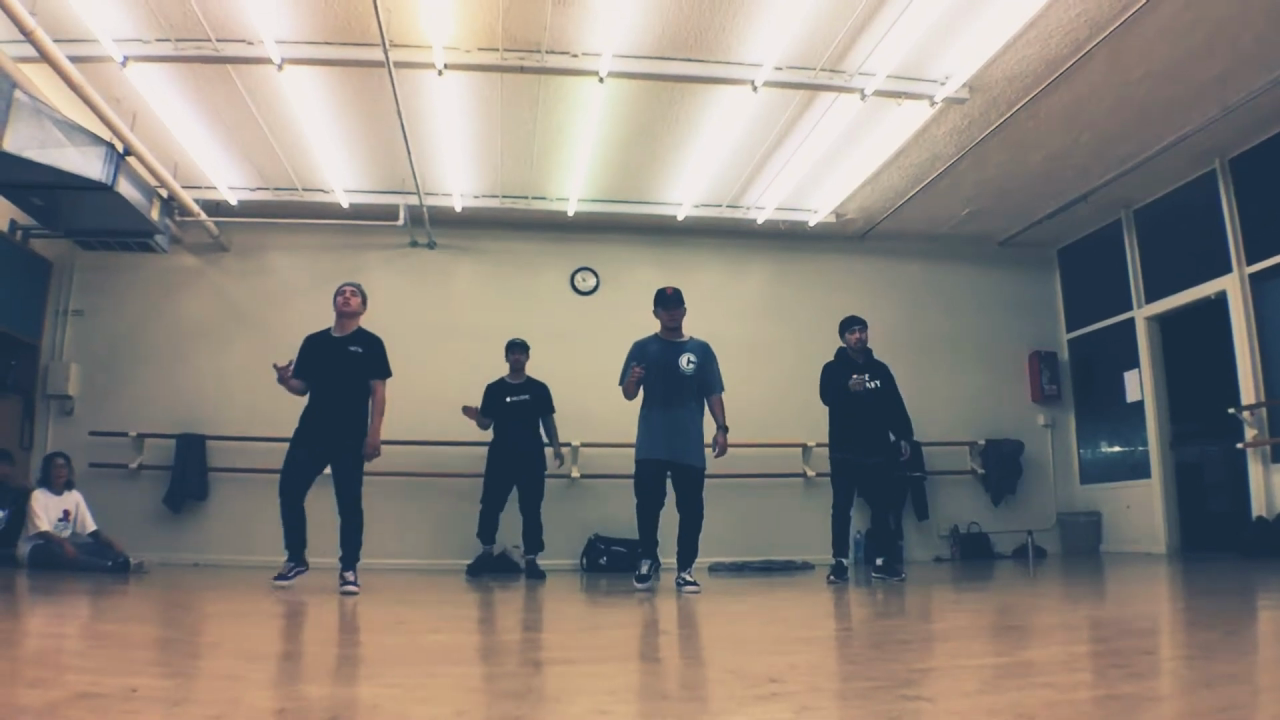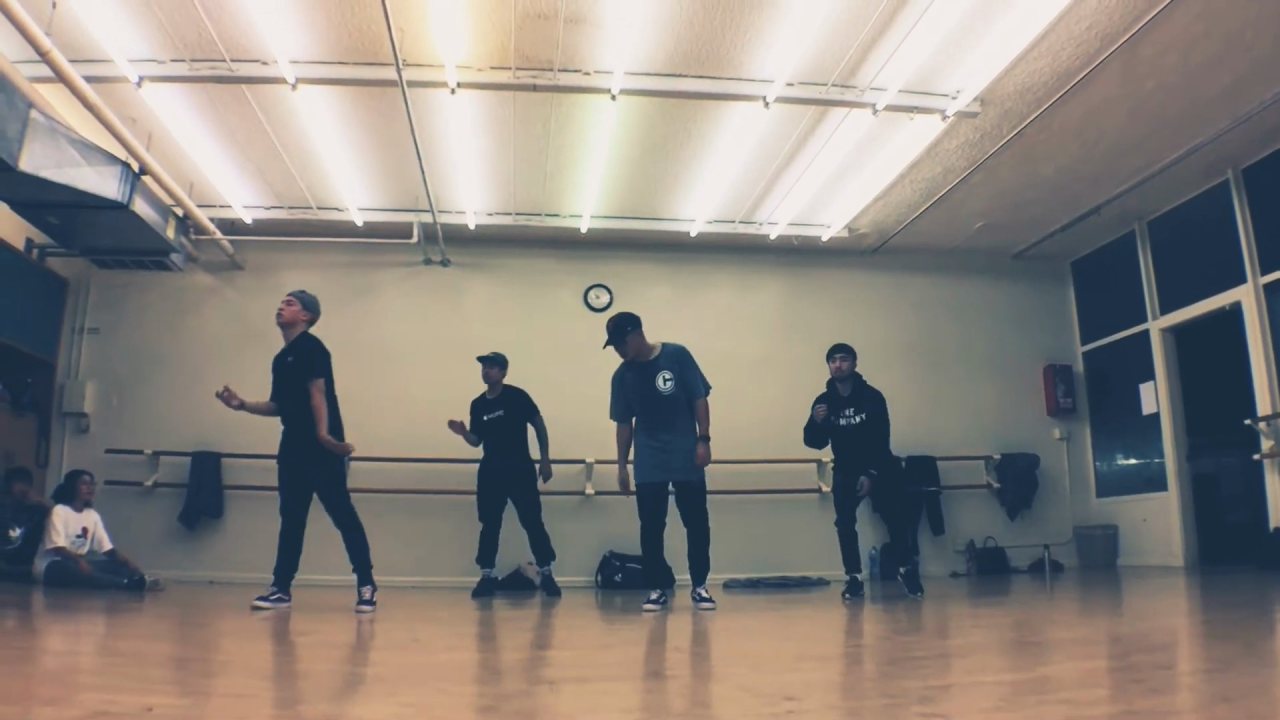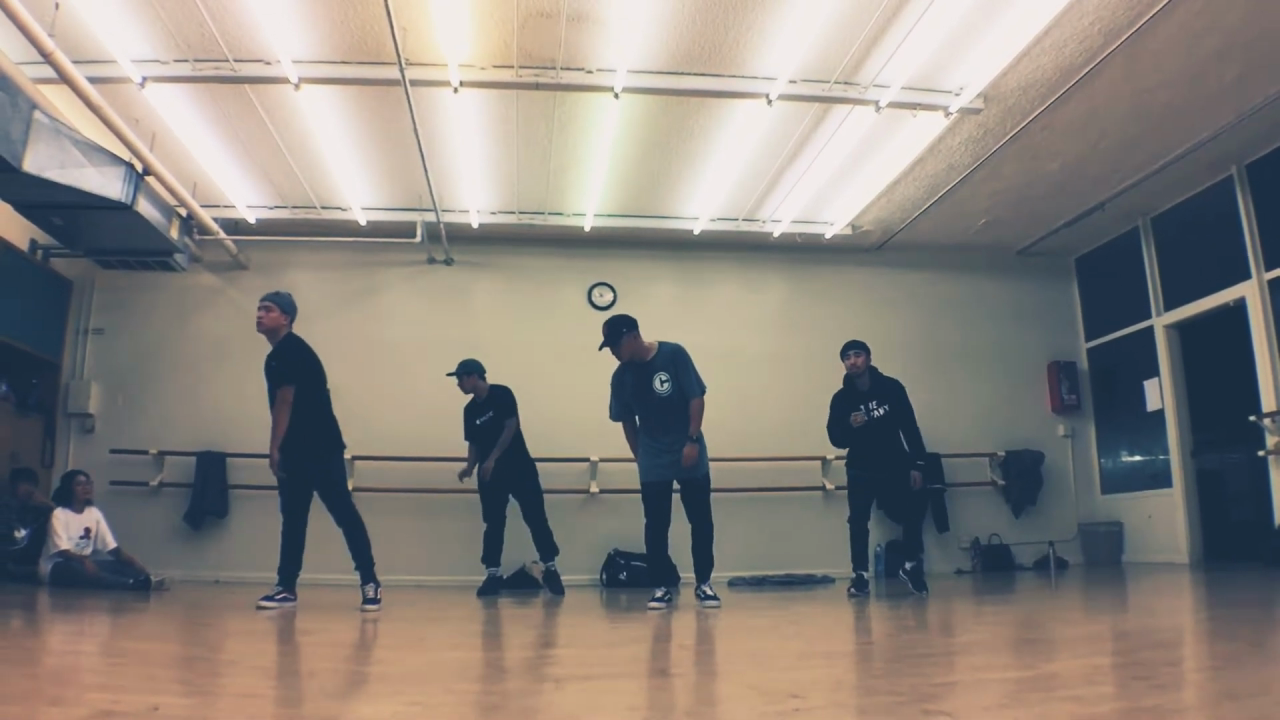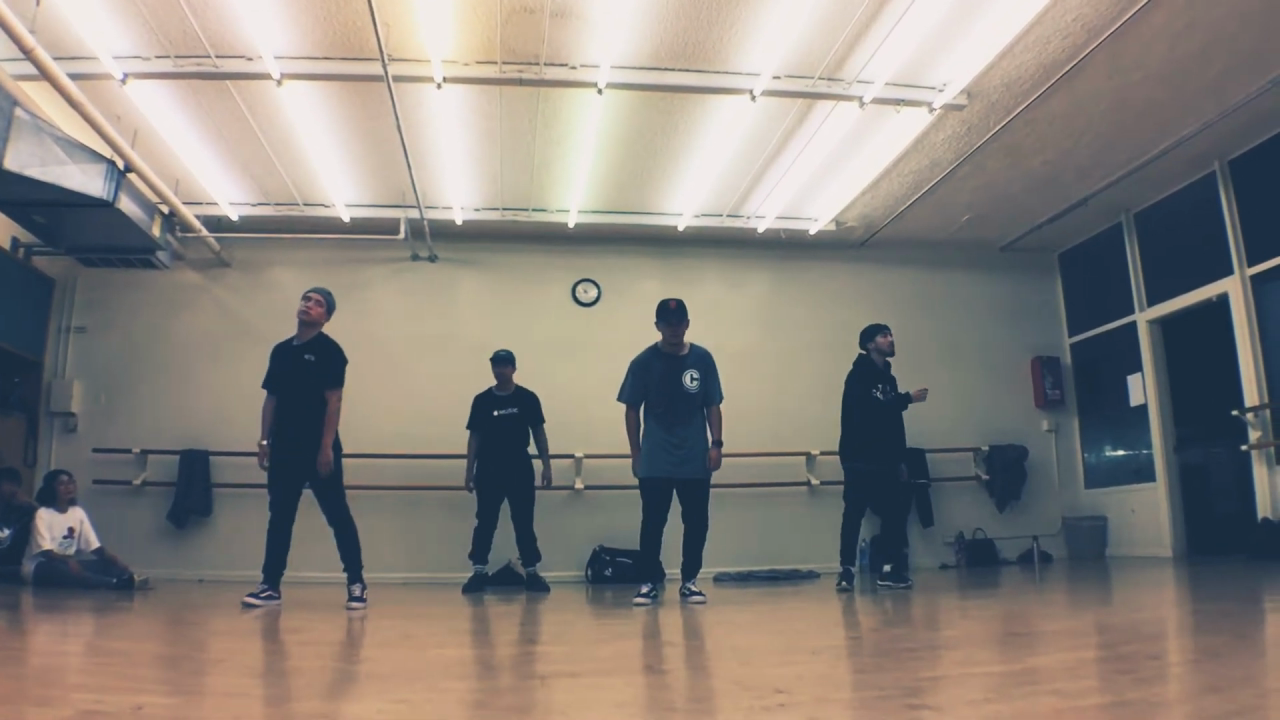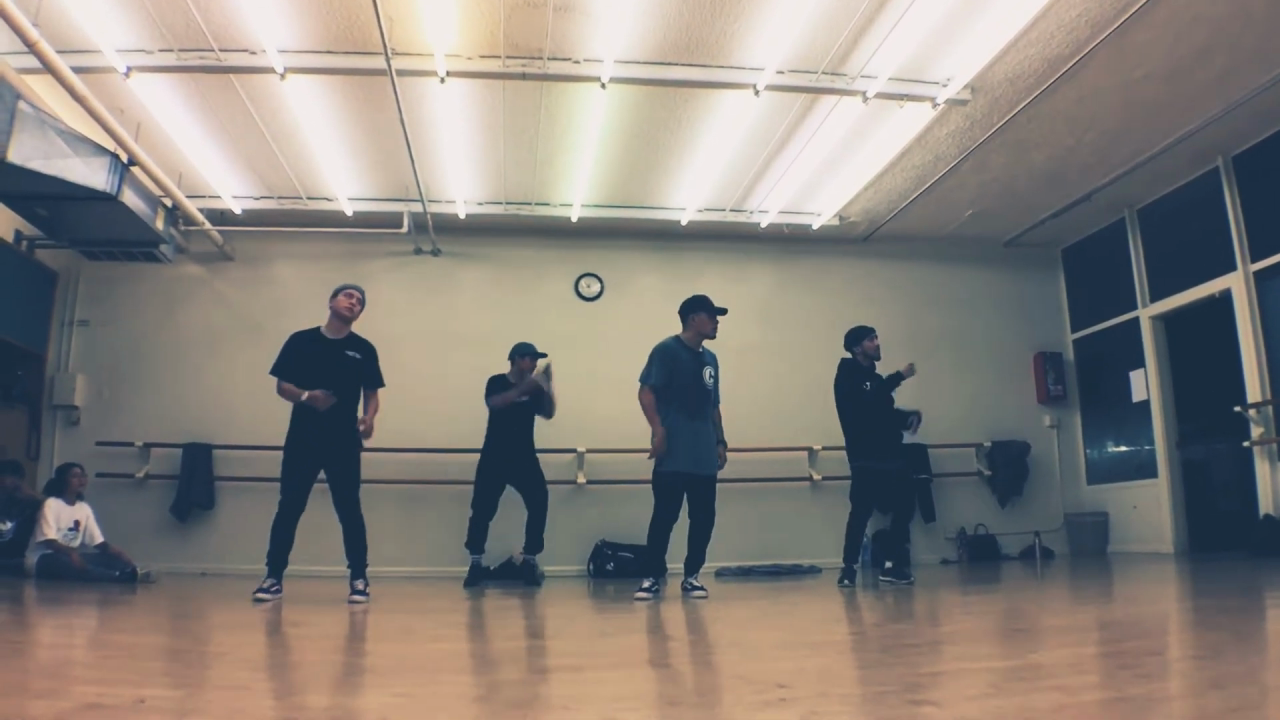
dt=1s
person 1, frame 1
left shoulder: (370, 343)
right shoulder: (313, 342)
left elbow: (377, 390)
right elbow: (302, 388)
left wrist: (374, 432)
right wrist: (285, 380)
left hip: (349, 437)
right hip: (309, 431)
left knee: (349, 504)
right knee: (289, 491)
left ankle: (348, 571)
right ankle: (295, 559)
person 1, frame 2
left shoulder: (310, 347)
right shoulder: (281, 358)
left elbow: (317, 392)
left wrist: (324, 433)
right wrist: (242, 404)
left hip: (322, 449)
right hip: (294, 449)
left knee: (343, 515)
right knee: (291, 518)
left ankle: (366, 585)
right ankle: (281, 588)
person 1, frame 3
left shoulder: (293, 350)
right shoulder: (276, 356)
left elbow: (284, 403)
left wrist: (274, 449)
right wrist: (280, 451)
left hip: (321, 447)
right hip: (294, 450)
left knee: (344, 513)
right knee: (292, 519)
left ankle: (370, 583)
right ankle: (286, 587)
person 1, frame 4
left shoulder: (329, 350)
right shoulder: (280, 351)
left elbow: (333, 401)
right elbow: (271, 399)
left wrist: (327, 447)
right wrist: (264, 440)
left hip: (319, 449)
right hip: (284, 448)
left knee: (338, 515)
right knee: (279, 517)
left ankle: (356, 583)
right ankle: (270, 585)
person 1, frame 5
left shoulder: (364, 349)
right shoulder: (300, 341)
left elbow: (371, 395)
right elbow: (282, 385)
left wrist: (369, 417)
right wrist: (306, 397)
left hip: (344, 443)
right hip: (302, 439)
left knee: (350, 510)
right knee: (289, 507)
left ankle: (359, 578)
right ankle: (273, 577)
person 2, frame 1
left shoulder: (701, 350)
right shoulder: (642, 348)
left elbow: (713, 392)
right elbow: (629, 394)
left wrist: (721, 427)
right wrist: (631, 380)
left hip: (690, 445)
right hip: (651, 444)
left knee: (691, 509)
right knee: (647, 504)
left ankle: (685, 570)
right ankle: (647, 560)
person 2, frame 2
left shoulder: (677, 356)
right shoulder: (622, 376)
left elbow: (700, 398)
right elbow: (624, 423)
left wrist: (703, 440)
right wrist: (622, 465)
left hip: (687, 458)
right hip: (648, 463)
left knee: (697, 523)
right knee: (651, 527)
left ankle: (699, 586)
right ankle: (657, 588)
person 2, frame 3
left shoulder: (674, 355)
right shoulder: (621, 377)
left elbow: (696, 398)
right elbow: (627, 422)
left wrist: (692, 441)
right wrist: (640, 457)
left hip: (689, 454)
right hip: (653, 460)
left knee: (701, 520)
right knee: (656, 525)
left ankle: (703, 582)
right ankle: (662, 586)
person 2, frame 4
left shoulder: (703, 359)
right shoulder: (643, 362)
left elbow: (713, 405)
right elbow: (632, 410)
left wrist: (716, 443)
right wrist: (635, 453)
left hip: (695, 458)
right hip: (655, 460)
left knee: (697, 521)
right knee: (653, 521)
left ankle: (689, 581)
right ankle: (649, 582)
person 2, frame 5
left shoulder: (710, 358)
right shoulder: (666, 350)
right elbow: (647, 391)
left wrist: (721, 440)
right wrist: (657, 428)
left hip: (704, 454)
right hip: (672, 455)
left knee: (704, 517)
right knee: (665, 515)
left ankle: (691, 575)
right ankle: (653, 576)
person 3, frame 1
left shoulder: (880, 369)
right shoulder: (833, 368)
left elbow: (895, 405)
right elbow: (827, 397)
left wrist: (903, 436)
right wrist: (847, 388)
left hip: (878, 451)
right hip: (844, 452)
left knee: (882, 507)
right knee: (842, 507)
left ankle: (881, 561)
right ankle: (840, 562)
person 3, frame 2
left shoulder: (872, 397)
right shoulder: (823, 401)
left elbow: (882, 439)
right elbow: (816, 442)
left wrist: (871, 473)
right wrist: (816, 423)
left hip: (880, 471)
right hip: (845, 473)
left knee: (895, 520)
right knee: (844, 523)
left ankle: (907, 570)
right ankle: (854, 578)
person 3, frame 3
left shoulder: (891, 388)
right shoulder: (841, 398)
left elbow: (909, 426)
right elbow: (837, 440)
left wrist: (916, 463)
right wrist: (849, 426)
left hip: (895, 465)
right hip: (861, 470)
left knee: (914, 510)
right knee: (858, 520)
left ankle: (913, 567)
right ankle: (860, 575)
person 3, frame 4
left shoulder: (888, 378)
right shoulder: (859, 375)
right elbow: (870, 411)
left wrist: (900, 459)
right wrist: (908, 399)
left hip: (885, 459)
right hip: (859, 458)
left knee: (895, 512)
right knee: (854, 513)
left ankle: (889, 569)
right ankle: (847, 570)
person 3, frame 5
left shoulder: (874, 379)
right shoulder: (847, 376)
left elbow: (888, 412)
right elbow: (867, 401)
left wrist: (909, 417)
right wrist: (899, 377)
left hip: (890, 454)
right hip: (867, 457)
left knee: (903, 509)
right knee: (861, 511)
left ankle: (893, 565)
right ankle: (849, 567)
person 4, frame 1
left shoulder: (539, 388)
right shoulder: (494, 389)
left elbow: (547, 420)
right elbow: (486, 424)
left wrist: (556, 446)
right wrist: (476, 417)
left hip: (532, 458)
right hip: (500, 456)
left knee: (531, 510)
right knee: (490, 505)
left ankle: (531, 559)
right ankle: (487, 553)
person 4, frame 2
left shoulder: (517, 396)
right shoulder: (477, 405)
left elbow: (539, 426)
right elbow: (477, 440)
left wrist: (545, 460)
right wrist: (463, 433)
left hip: (521, 469)
right hip: (490, 472)
left knee: (533, 522)
right knee: (489, 524)
left ankle: (546, 573)
right ankle: (487, 576)
person 4, frame 3
left shoulder: (502, 394)
right shoulder: (470, 410)
left elbow: (511, 428)
right elbow: (474, 444)
left wrist: (491, 459)
right wrist: (469, 468)
left hip: (520, 466)
right hip: (490, 472)
left knee: (536, 518)
right knee: (493, 523)
left ankle: (550, 569)
right ankle: (492, 575)
person 4, frame 4
left shoulder: (528, 398)
right shoulder: (481, 400)
left elbow: (539, 433)
right elbow: (474, 437)
left wrist: (546, 466)
right wrist: (469, 471)
left hip: (520, 469)
right hip: (488, 470)
left knee: (524, 523)
right knee: (485, 522)
left ankle: (531, 572)
right ankle: (479, 572)
person 4, frame 5
left shoulder: (536, 389)
right shoulder: (496, 383)
left elbow: (549, 413)
right elbow: (494, 405)
left wrist: (547, 386)
right wrist: (524, 386)
left hip: (524, 460)
right hip: (494, 458)
left knee: (539, 504)
right knee: (482, 510)
left ankle: (529, 559)
right ankle: (475, 562)
